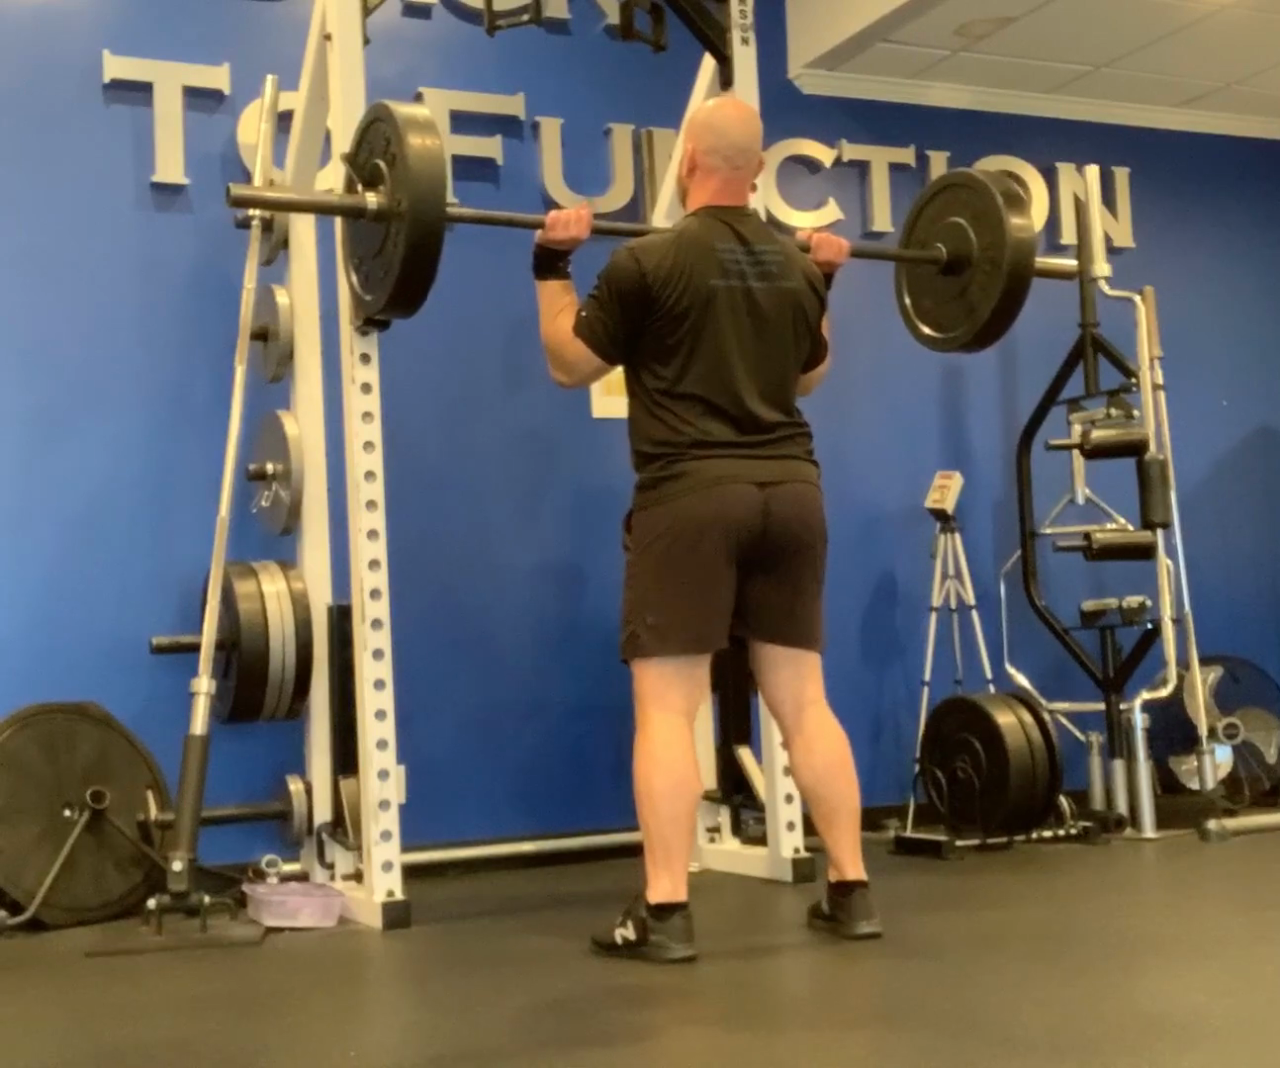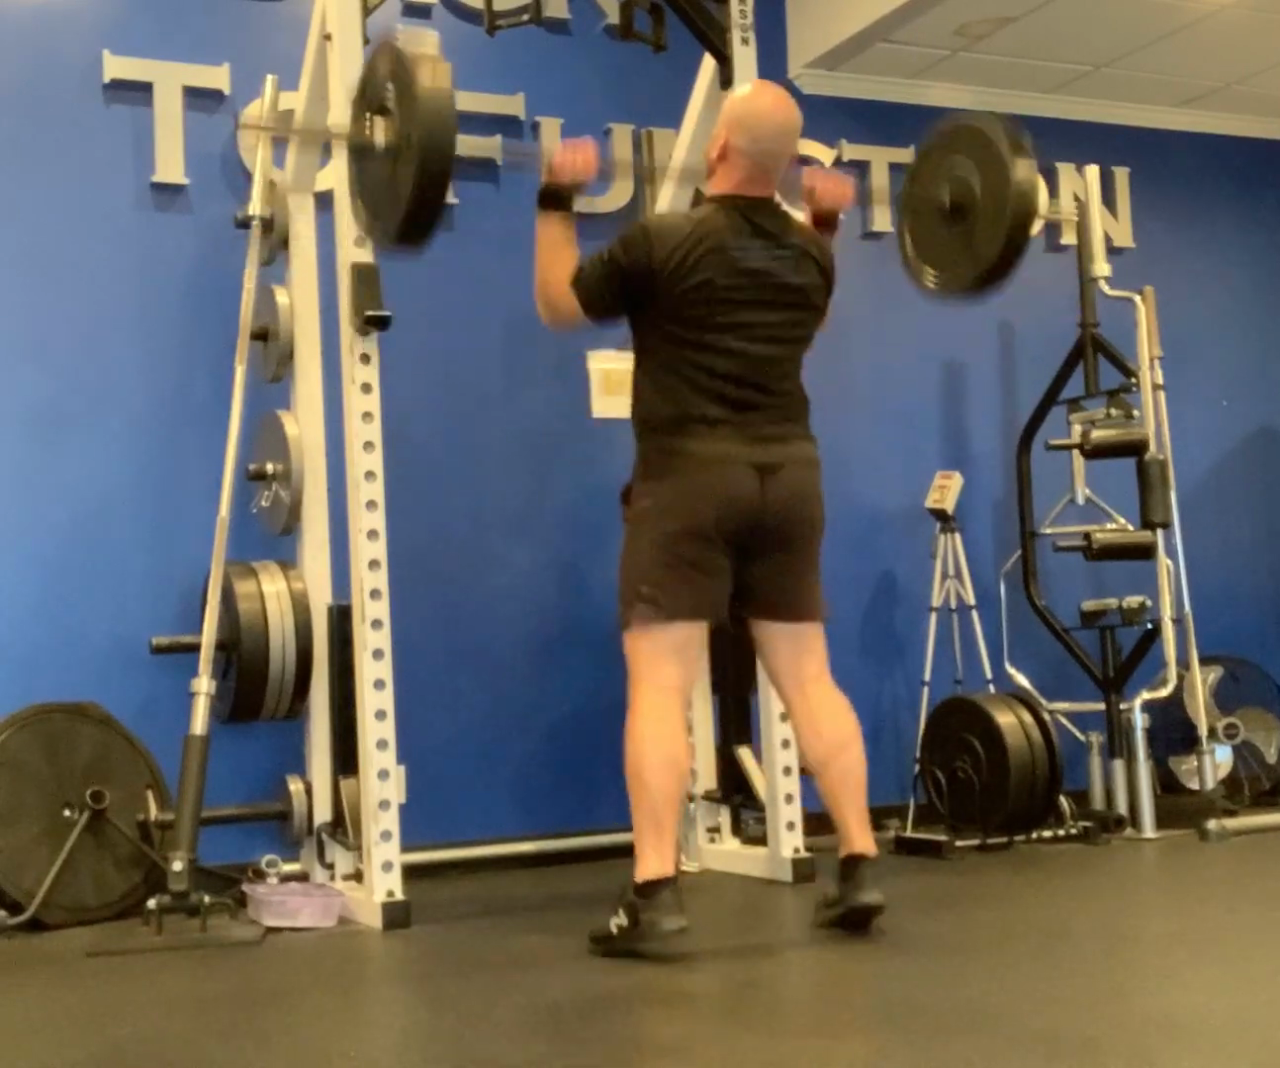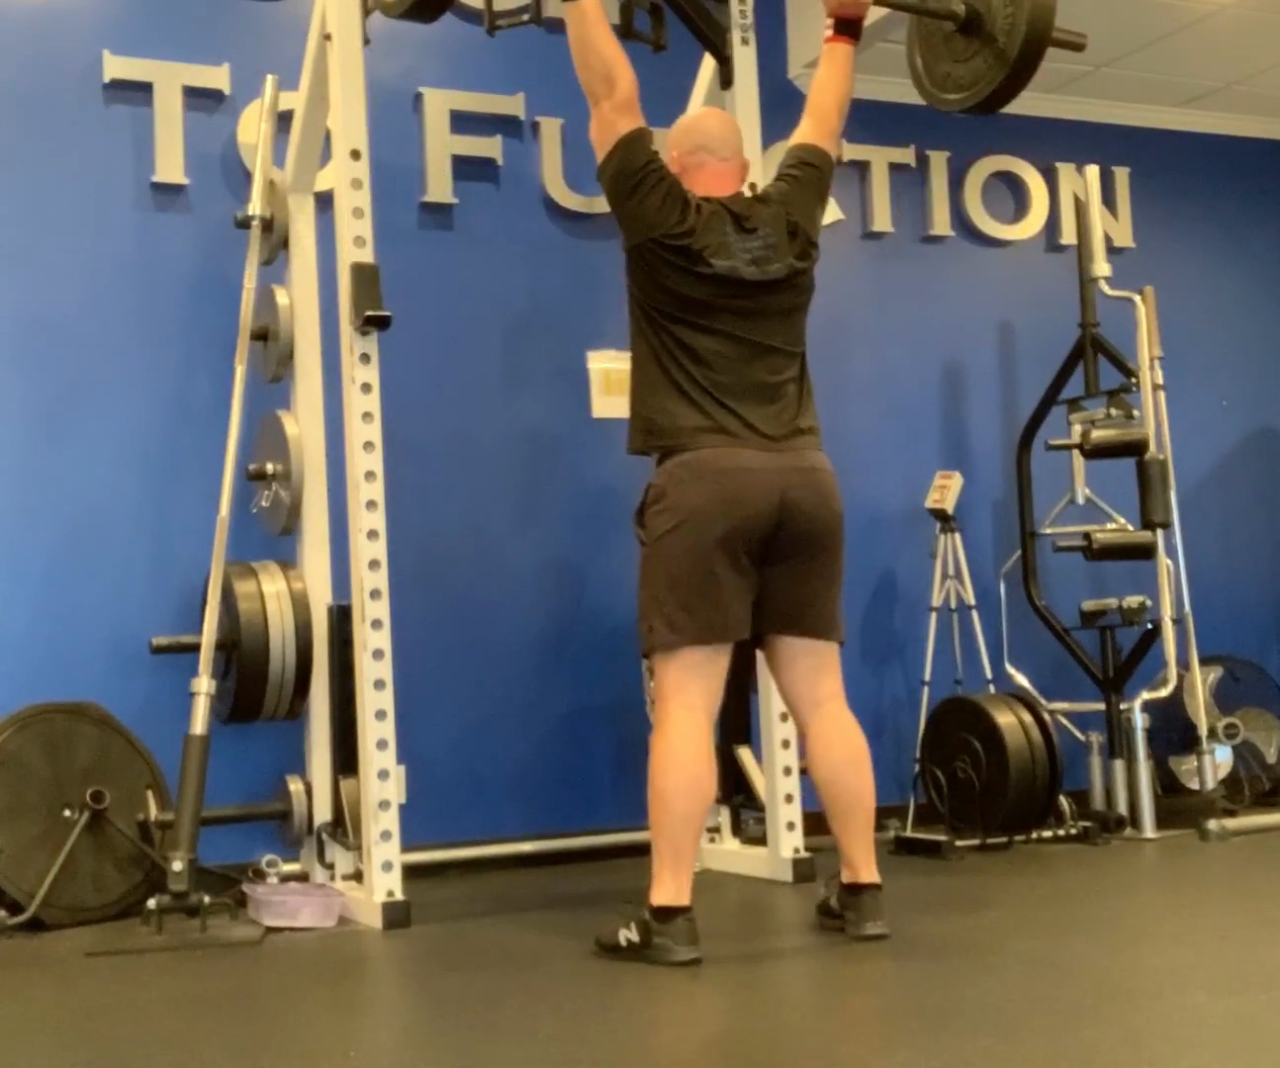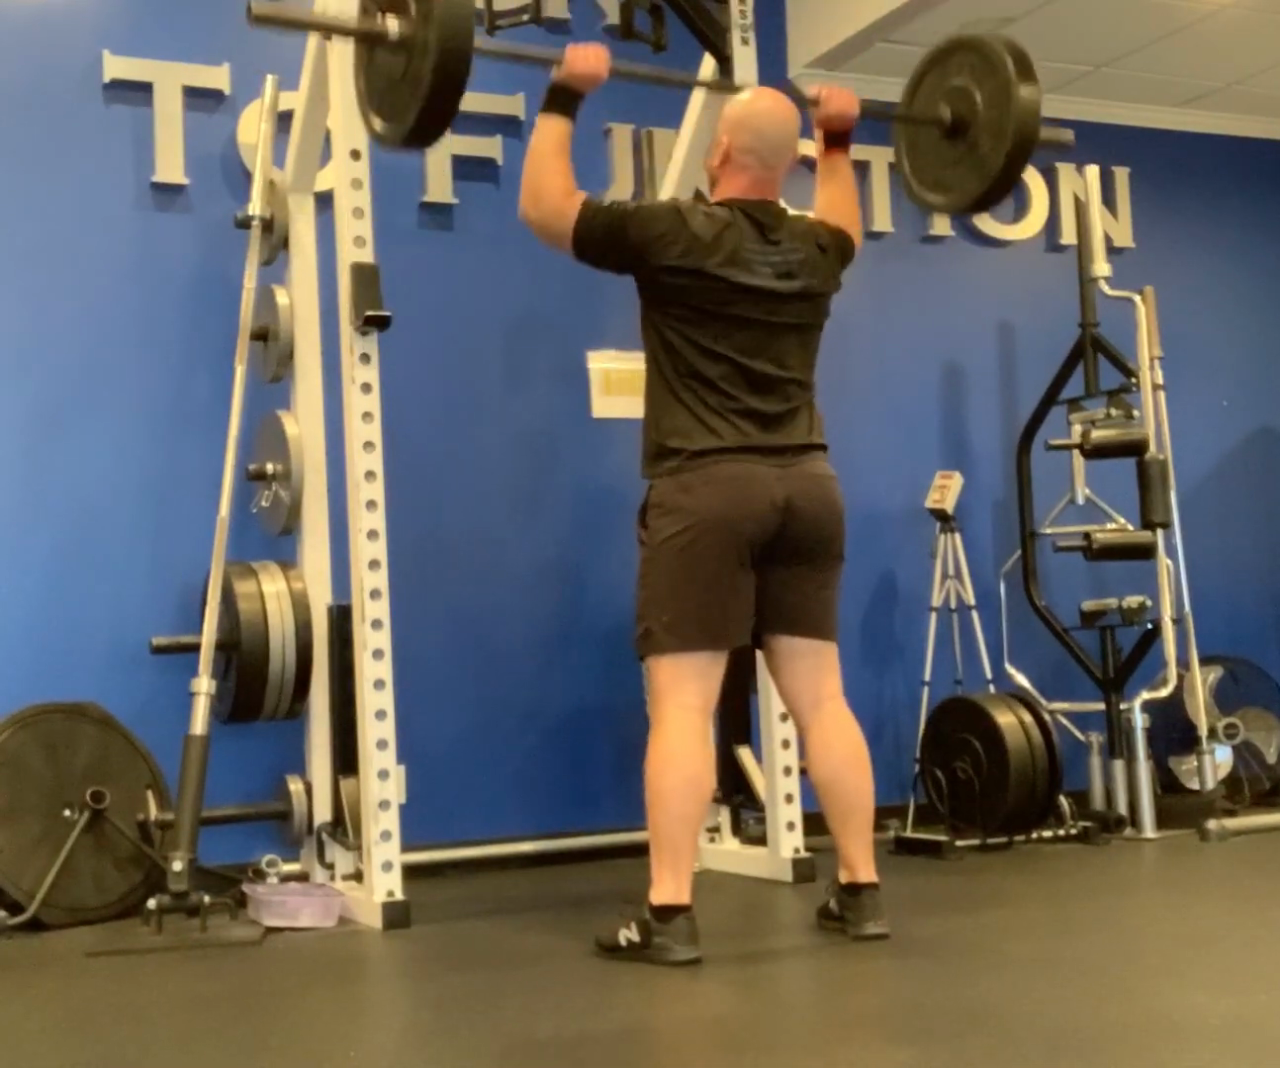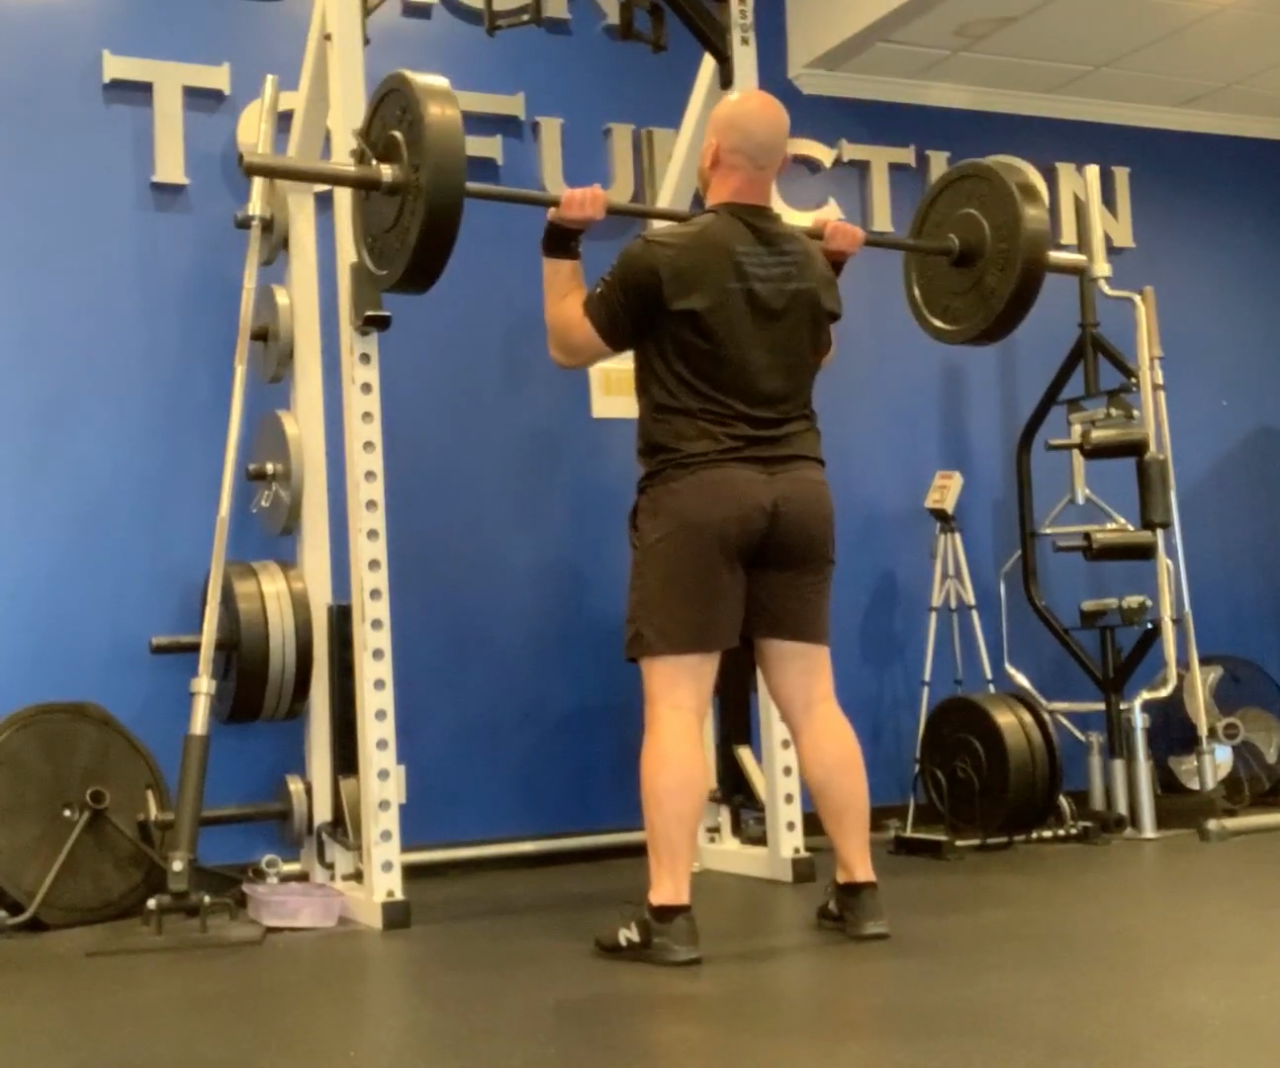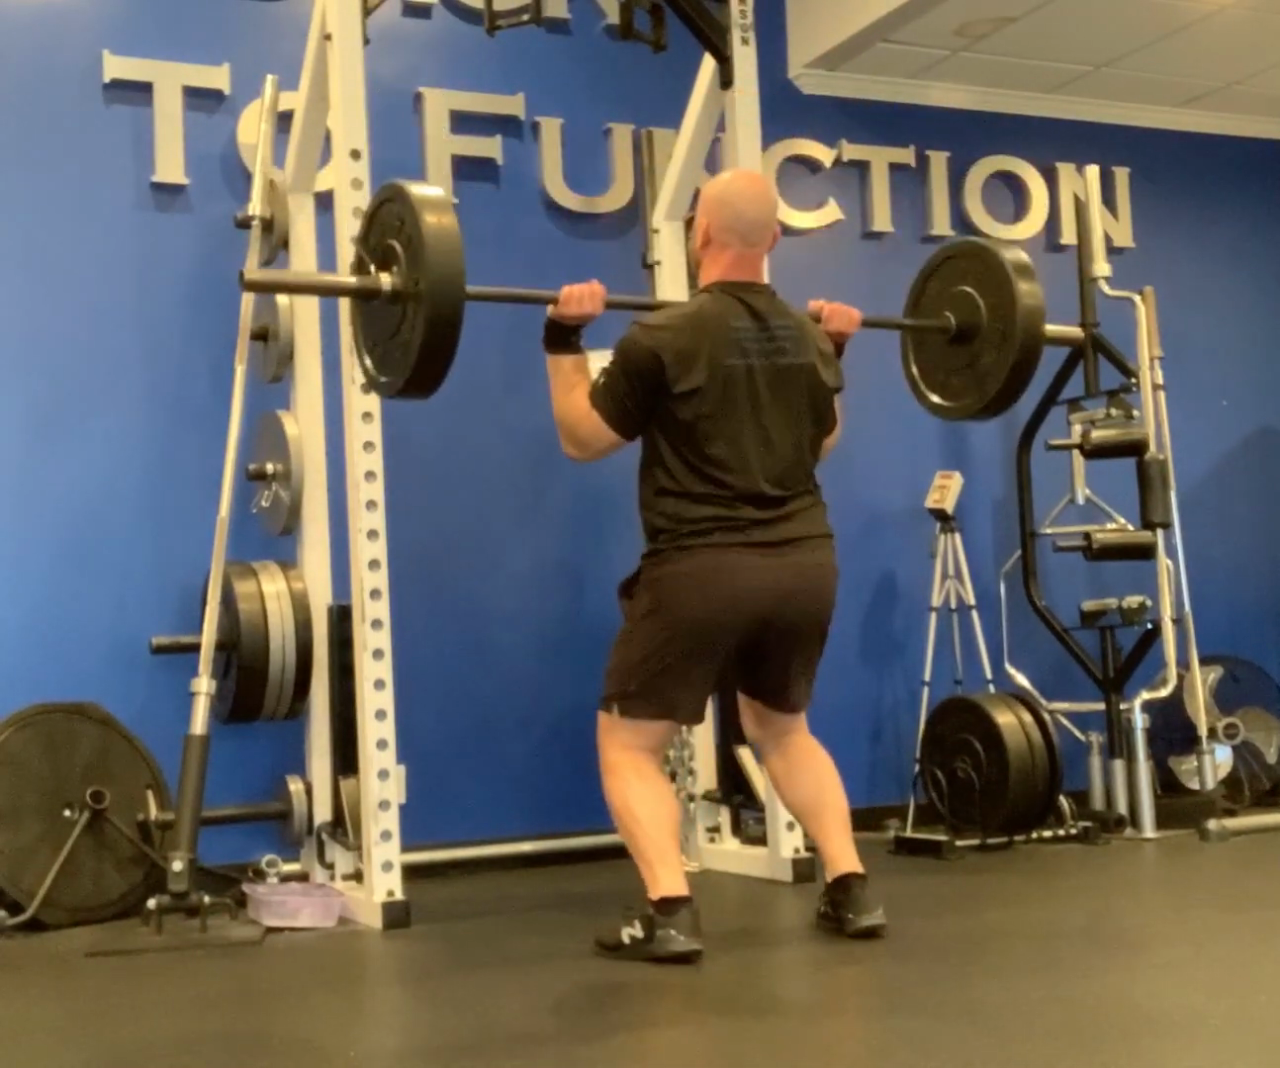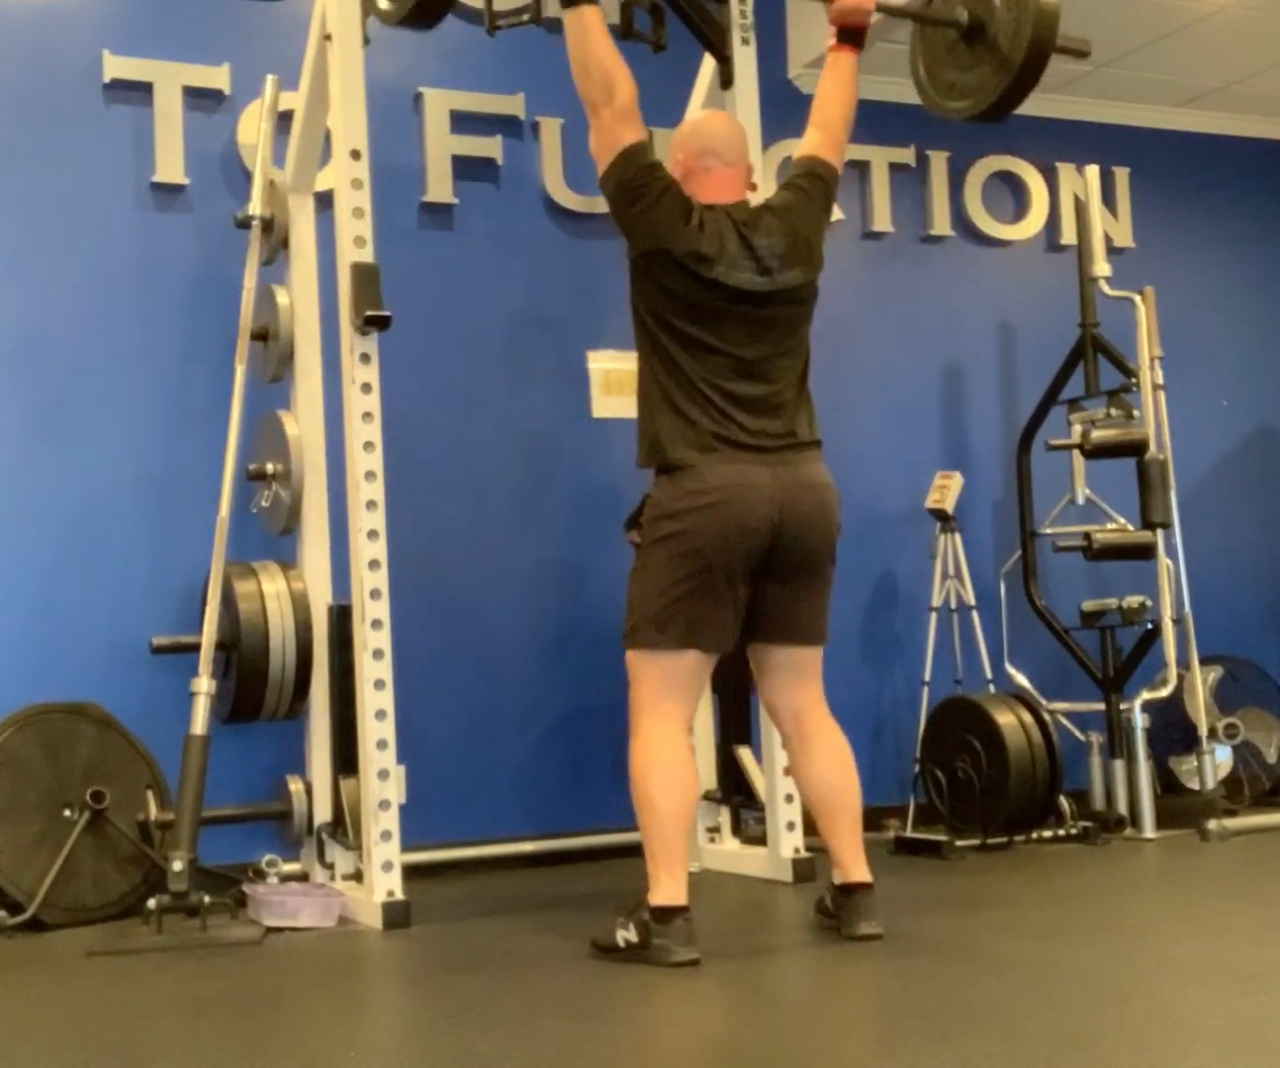
dt=0.7s
person 1, frame 1
left shoulder: (648, 259)
right shoulder: (796, 265)
left elbow: (570, 362)
left wrist: (552, 262)
left hip: (691, 497)
right hip: (792, 491)
left knee: (666, 708)
right knee: (804, 702)
left ankle: (665, 912)
right ankle: (851, 890)
person 1, frame 2
left shoulder: (665, 241)
right shoulder: (807, 250)
left elbow: (558, 305)
left wrist: (555, 202)
right wrist: (827, 220)
left hip: (691, 484)
right hip: (787, 476)
left knee: (659, 688)
right knee: (807, 681)
left ankle: (655, 895)
right ankle: (860, 868)
person 1, frame 3
left shoulder: (659, 219)
right shoulder: (790, 220)
left elbow: (611, 97)
right elbow: (823, 122)
left hip: (705, 483)
right hip: (804, 480)
left knee: (685, 705)
right knee: (820, 700)
left ankle: (669, 916)
right ankle: (862, 890)
person 1, frame 4
left shoulder: (673, 234)
right shoulder: (813, 247)
left elbow: (543, 208)
right elbow: (847, 230)
left wrist: (564, 99)
right wrist: (839, 142)
left hip: (708, 489)
right hip: (808, 485)
left knee: (682, 701)
right knee: (820, 697)
left ankle: (670, 915)
right ankle: (860, 891)
person 1, frame 5
left shoulder: (664, 253)
right shoulder: (809, 263)
left elbow: (570, 343)
left wrist: (563, 241)
left hip: (698, 493)
right hip: (799, 488)
left knee: (676, 705)
right knee: (812, 699)
left ankle: (669, 916)
right ankle: (859, 892)
person 1, frame 6
left shoulder: (664, 337)
right shoulder: (807, 337)
left elbow: (583, 438)
left wrist: (564, 339)
left hip: (703, 570)
right hip: (805, 564)
left knee: (626, 746)
right knee: (784, 734)
left ankle: (671, 911)
right ankle: (851, 886)
person 1, frame 7
left shoulder: (666, 229)
right shoulder: (795, 231)
left elbow: (611, 109)
right elbow: (827, 131)
left hip: (707, 494)
right hip: (805, 491)
left knee: (661, 712)
right knee: (801, 707)
left ankle: (666, 914)
right ankle: (855, 889)
